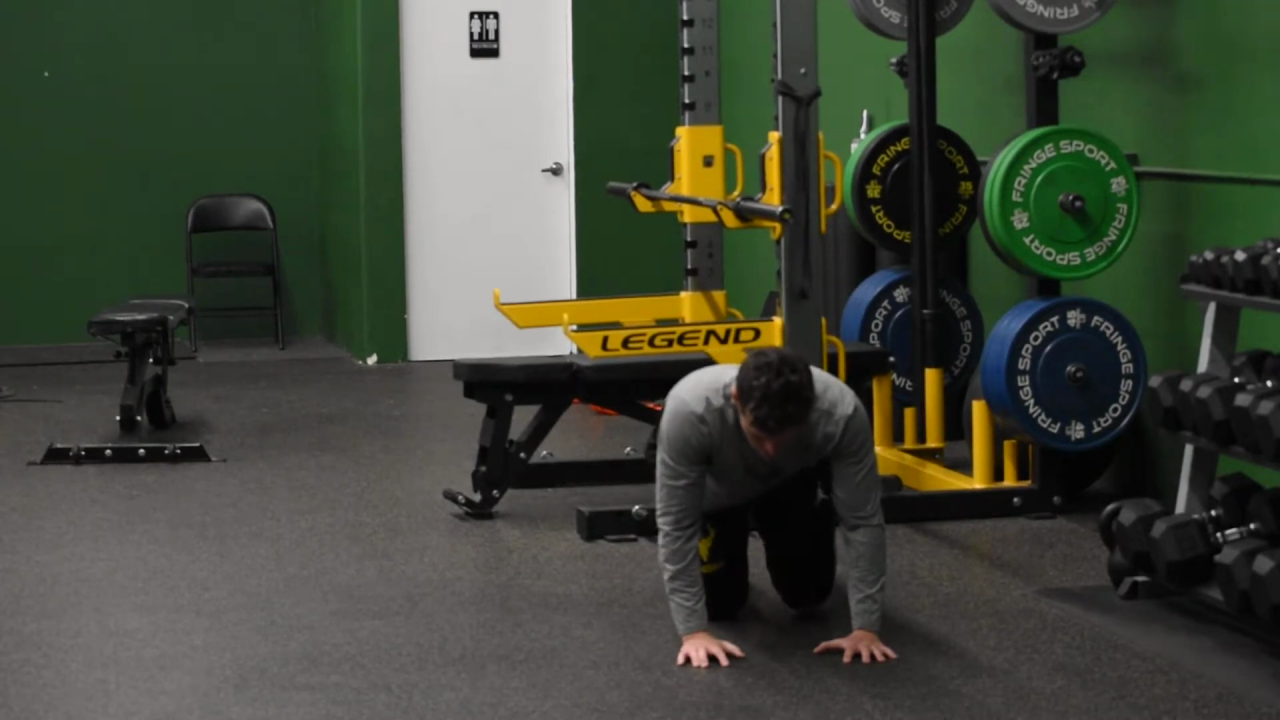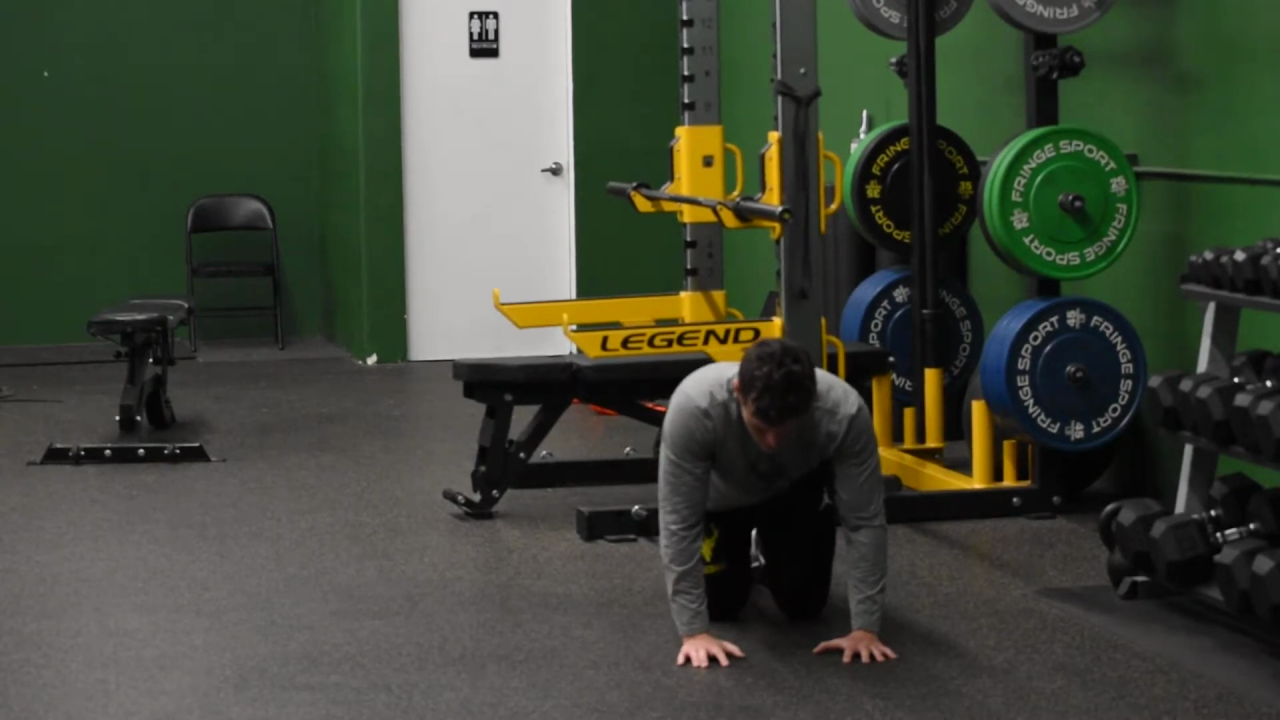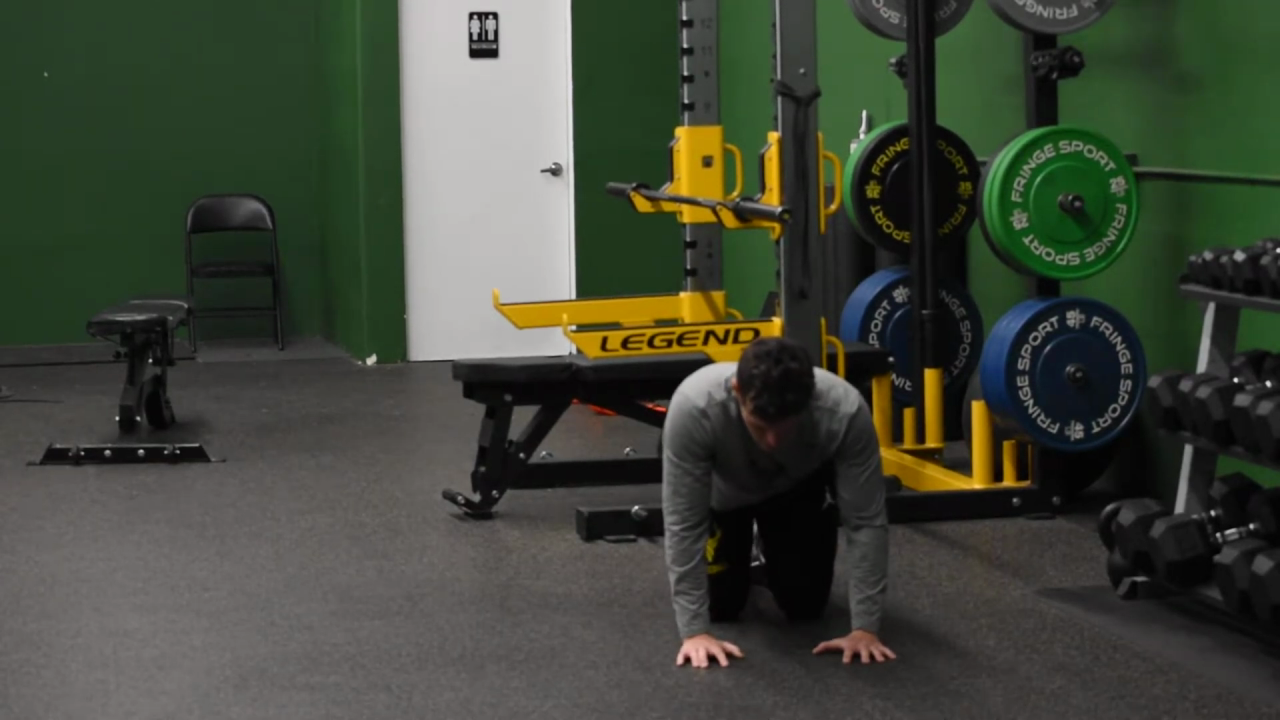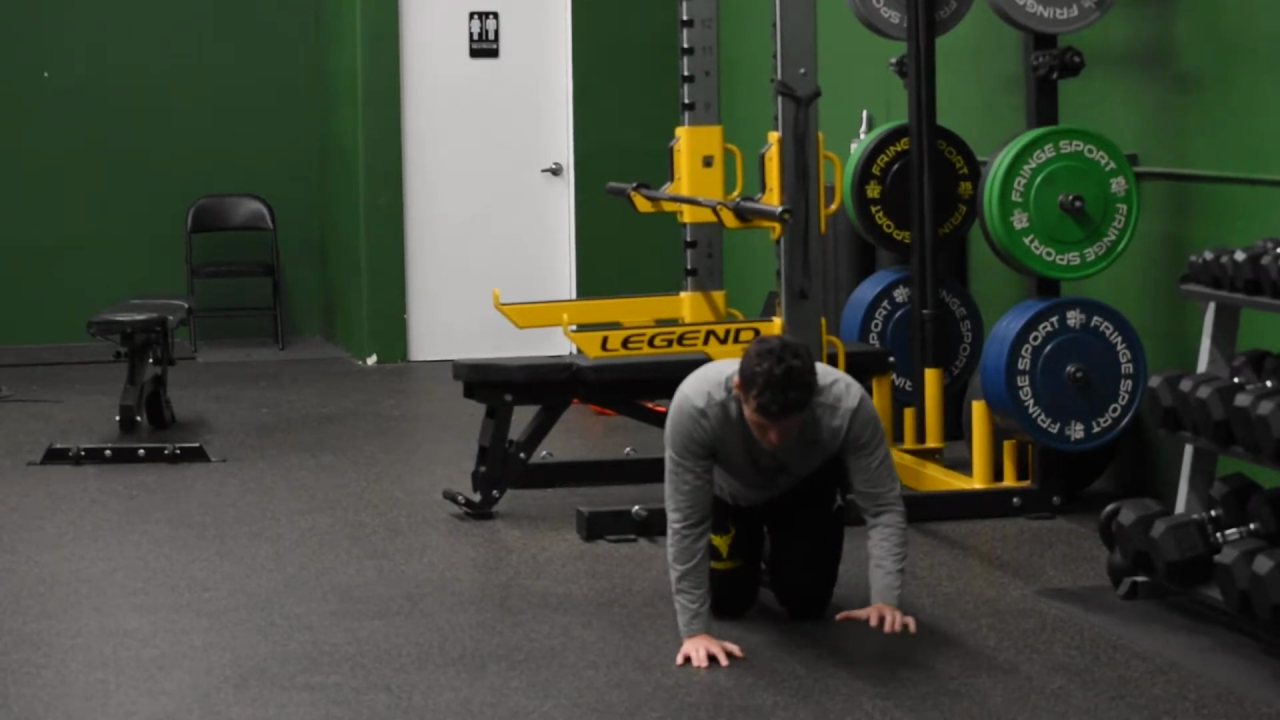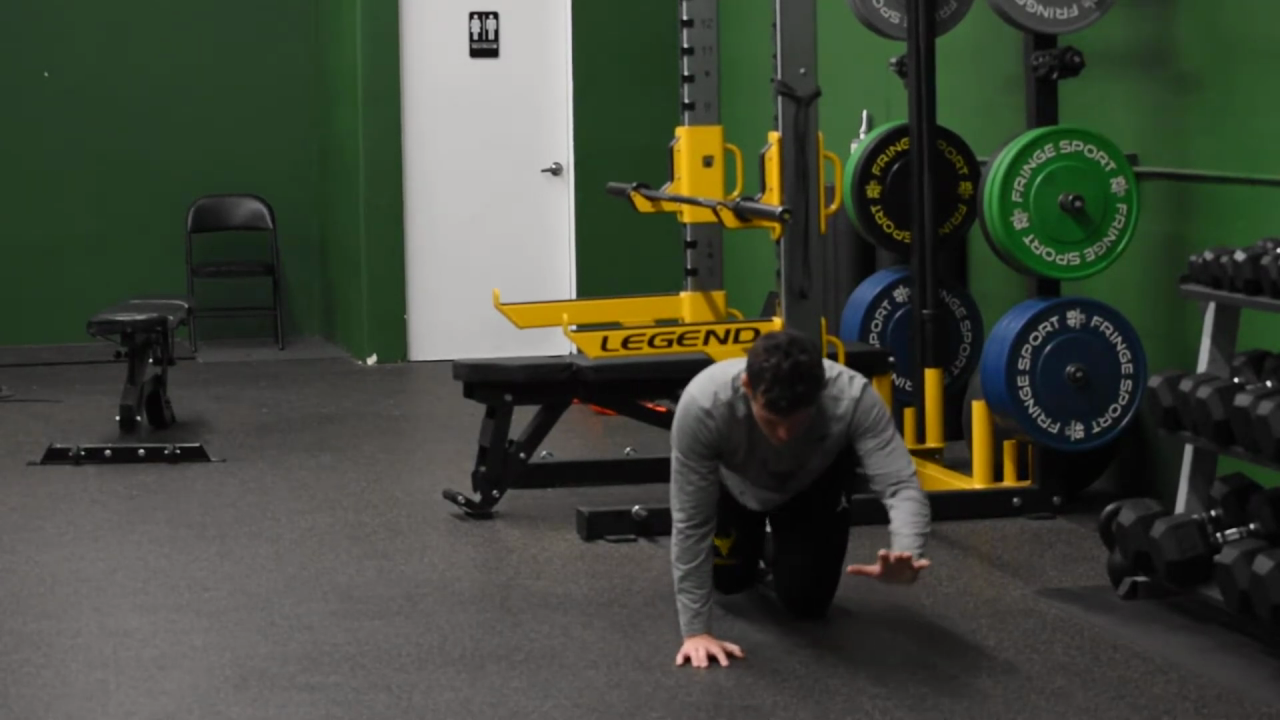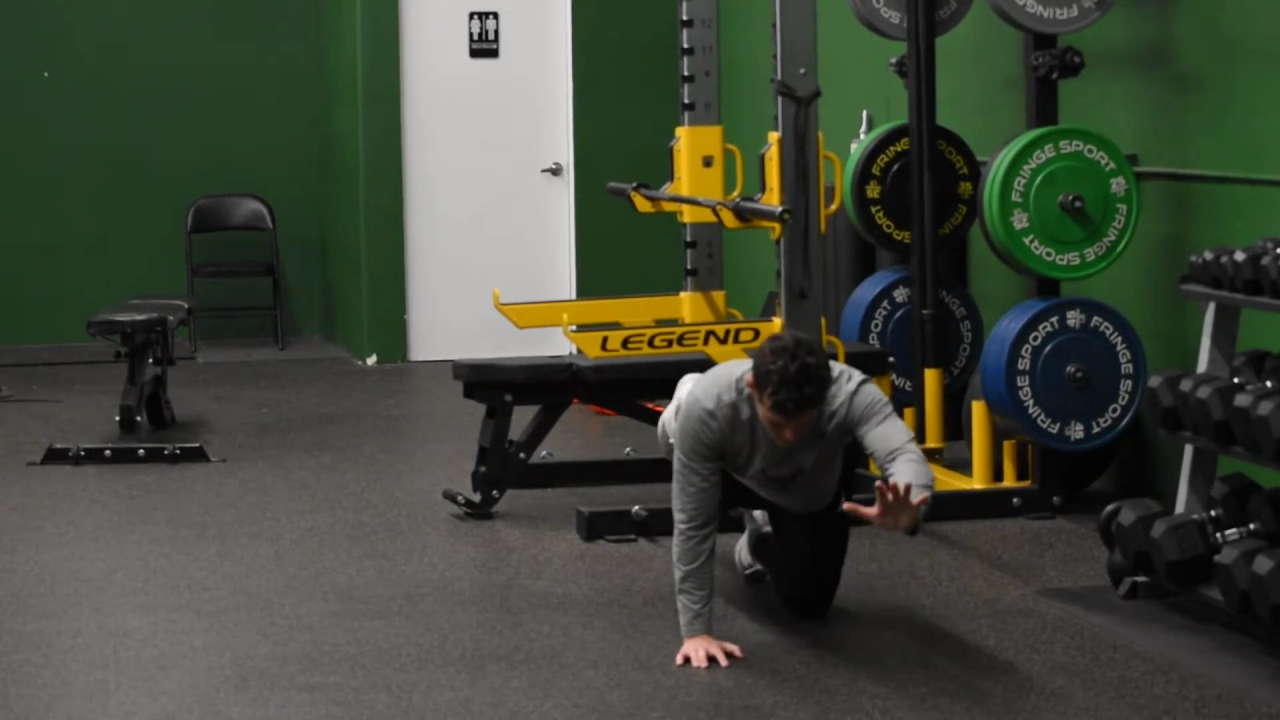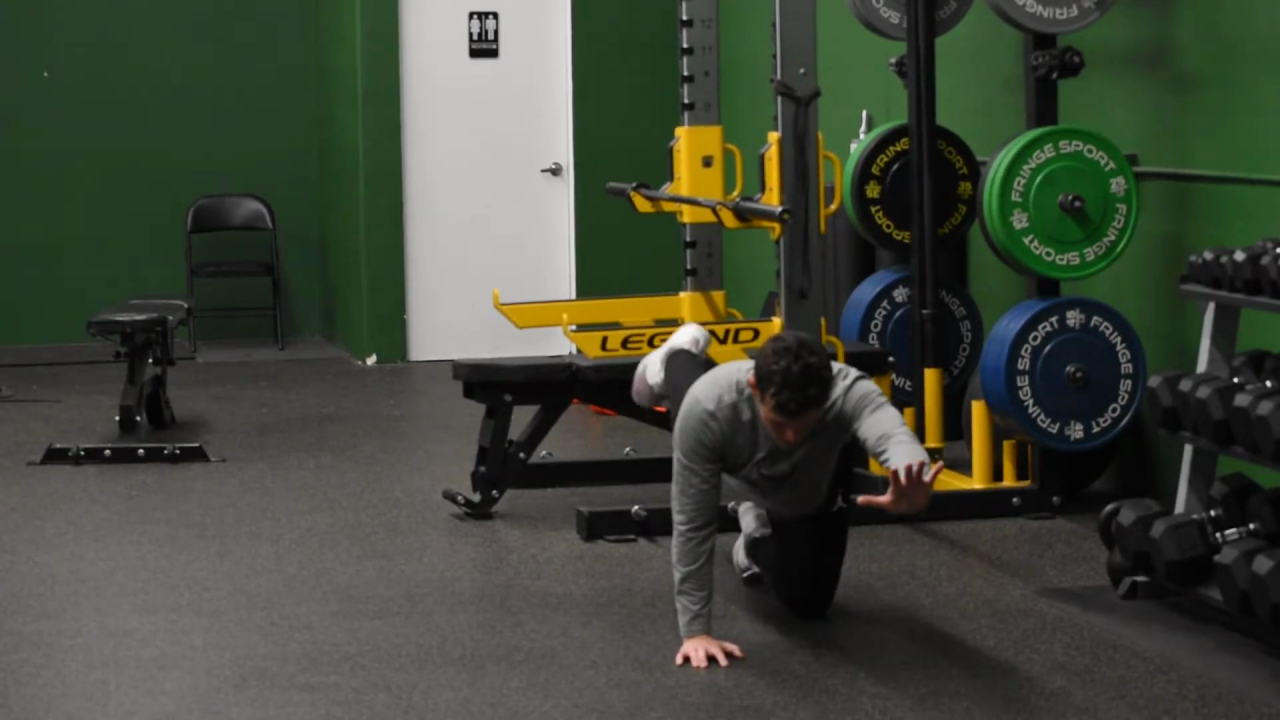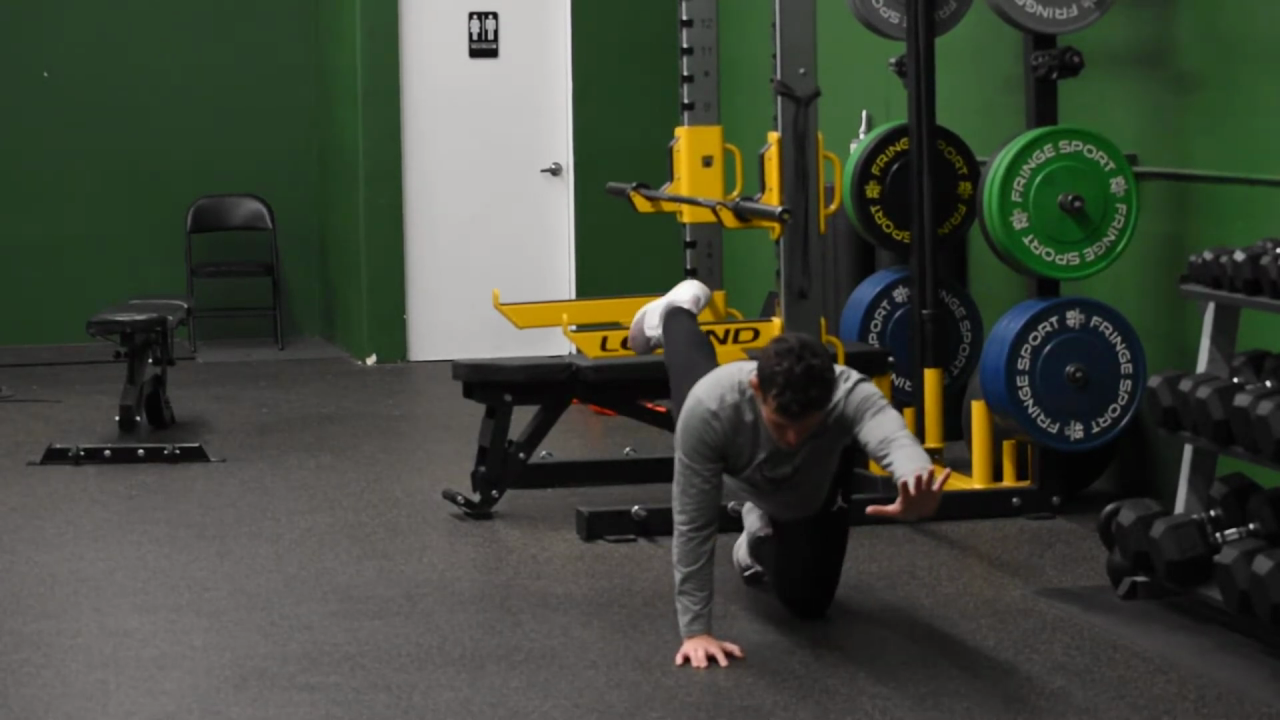
dt=0.3s
person 1, frame 1
left shoulder: (840, 413)
right shoulder: (690, 410)
left elbow: (862, 521)
right elbow: (676, 525)
left wrist: (865, 628)
right wrist: (693, 630)
left knee: (806, 594)
right knee: (720, 603)
person 1, frame 2
left shoulder: (844, 413)
right shoulder: (694, 406)
left elbow: (864, 522)
right elbow: (679, 523)
left wrist: (865, 628)
right wrist: (693, 631)
right hip: (718, 493)
left knee: (803, 604)
right knee: (721, 605)
left ankle: (768, 552)
person 1, frame 3
left shoulder: (845, 412)
right shoulder: (694, 406)
left elbow: (865, 522)
right elbow: (683, 523)
left wrist: (865, 627)
right wrist: (694, 631)
left hip: (800, 489)
right hip: (720, 492)
left knee: (804, 605)
right knee: (721, 605)
left ankle: (773, 554)
person 1, frame 4
left shoulder: (847, 405)
right shoulder: (696, 405)
left elbow: (884, 505)
right elbow: (685, 521)
left wrist: (885, 596)
right wrist: (694, 630)
left hip: (809, 485)
right hip: (727, 486)
left knee: (805, 603)
right knee: (728, 603)
left ankle: (776, 551)
person 1, frame 5
left shoulder: (853, 398)
right shoulder: (704, 405)
left elbow: (901, 485)
right elbow: (690, 520)
left wrist: (906, 554)
right wrist: (695, 630)
right hip: (735, 485)
left knee: (807, 603)
right knee: (729, 581)
left ankle: (774, 546)
person 1, frame 6
left shoulder: (853, 395)
right shoulder: (708, 406)
left elbow: (905, 455)
right elbow: (693, 522)
left wrist: (906, 512)
right wrist: (695, 630)
right hip: (739, 475)
left knee: (807, 604)
left ankle: (762, 540)
person 1, frame 7
left shoulder: (850, 393)
right shoulder: (709, 406)
left elbow: (894, 438)
right elbow: (693, 524)
left wrist: (913, 490)
right wrist: (695, 630)
right hip: (742, 471)
left knee: (807, 603)
left ankle: (759, 539)
right ankle: (677, 360)
person 1, frame 8
left shoulder: (851, 395)
right shoulder: (710, 408)
left elbow: (896, 443)
right elbow: (693, 524)
left wrist: (916, 492)
right wrist: (694, 630)
right hip: (742, 472)
left knee: (807, 603)
left ankle: (761, 540)
right ankle: (675, 314)
